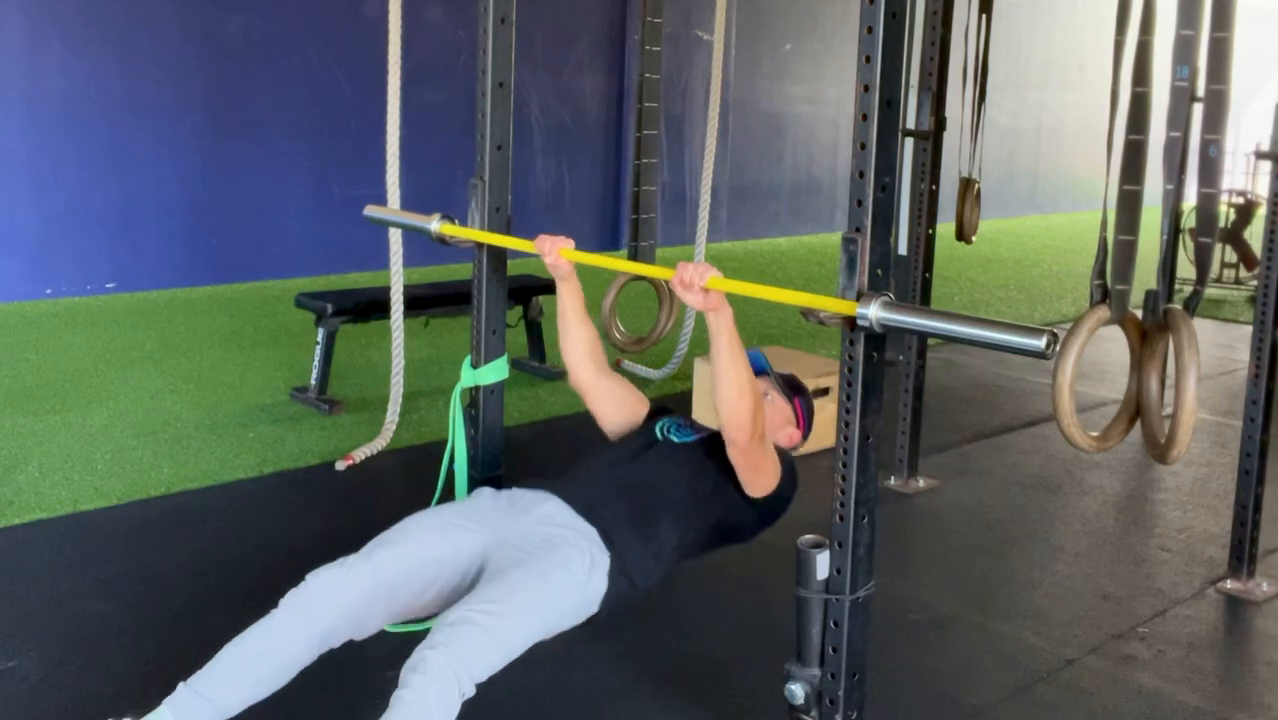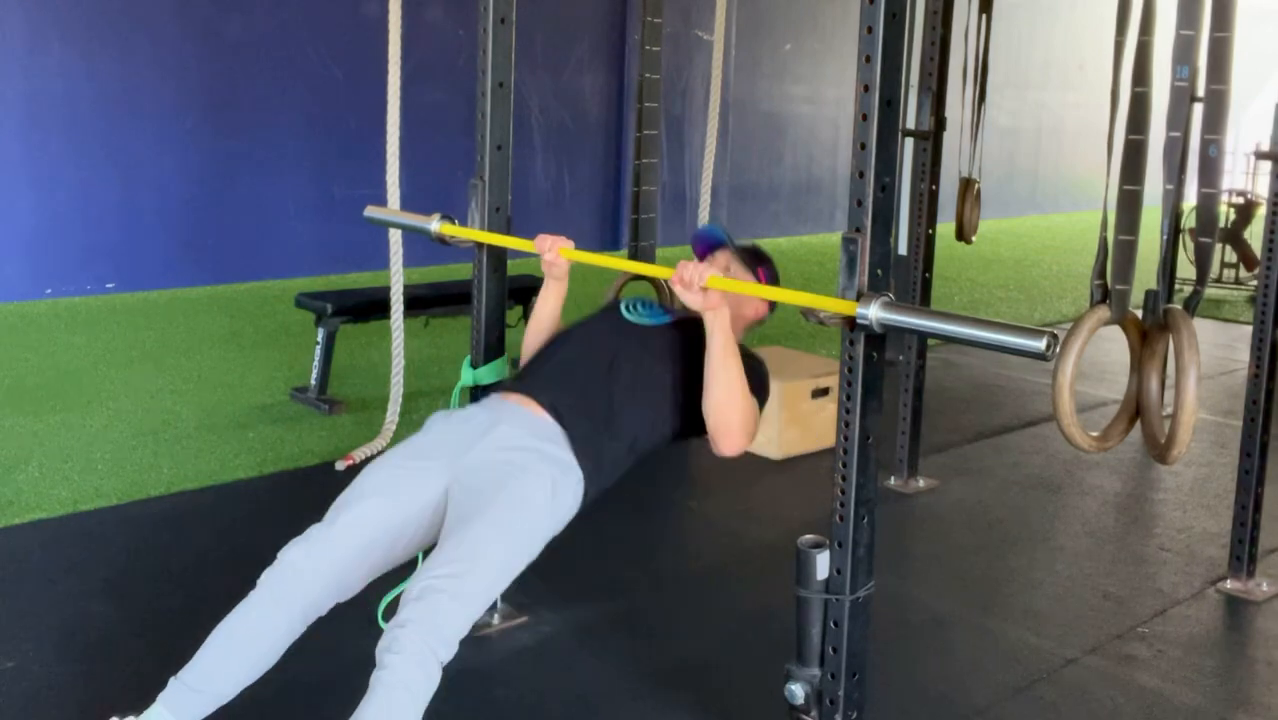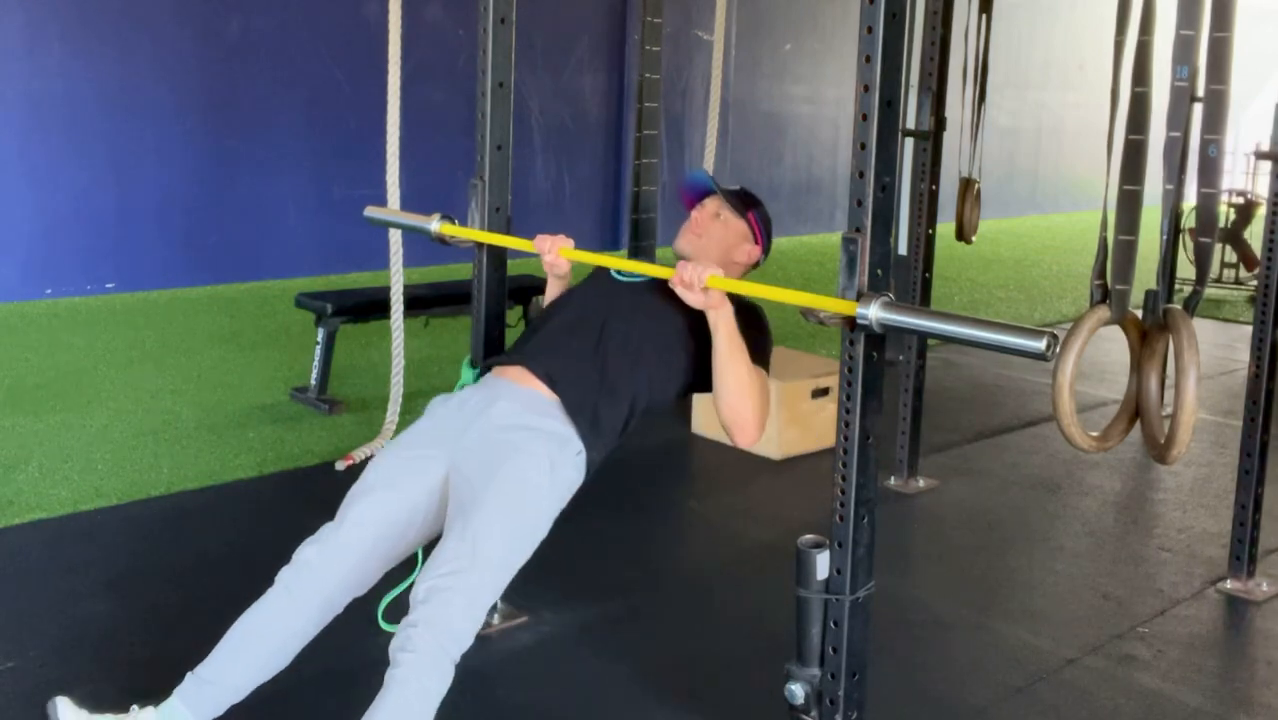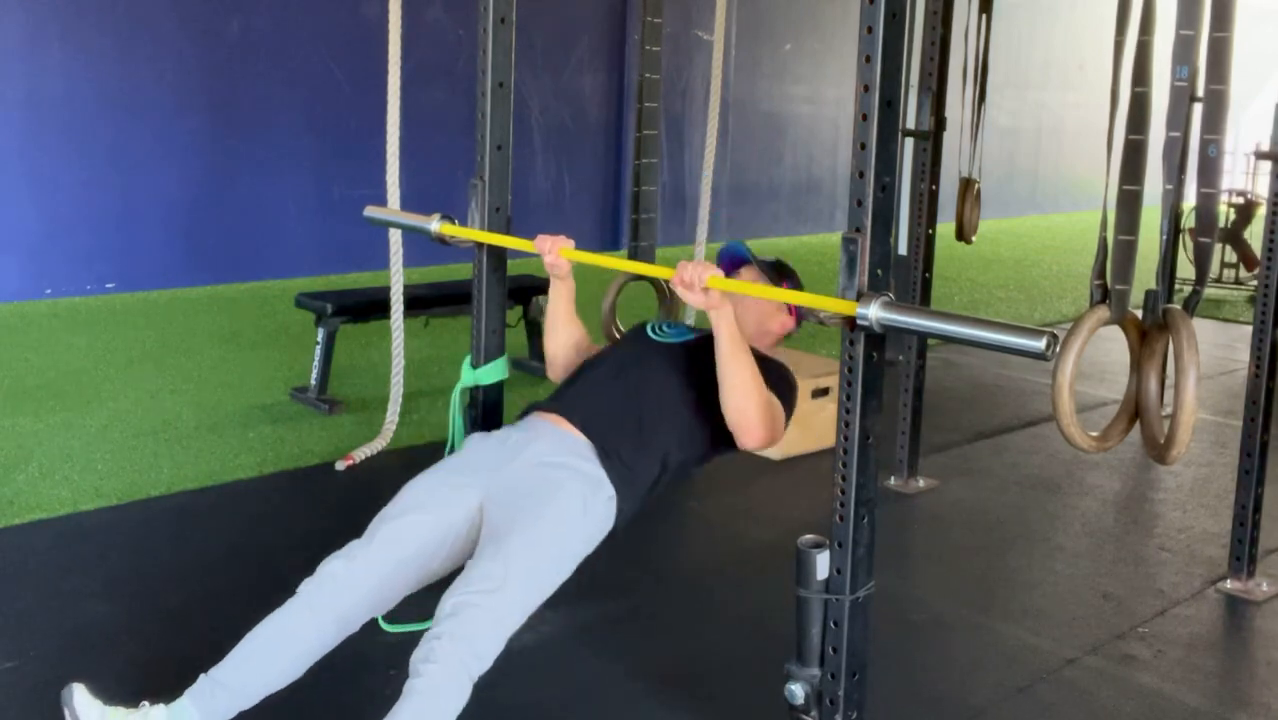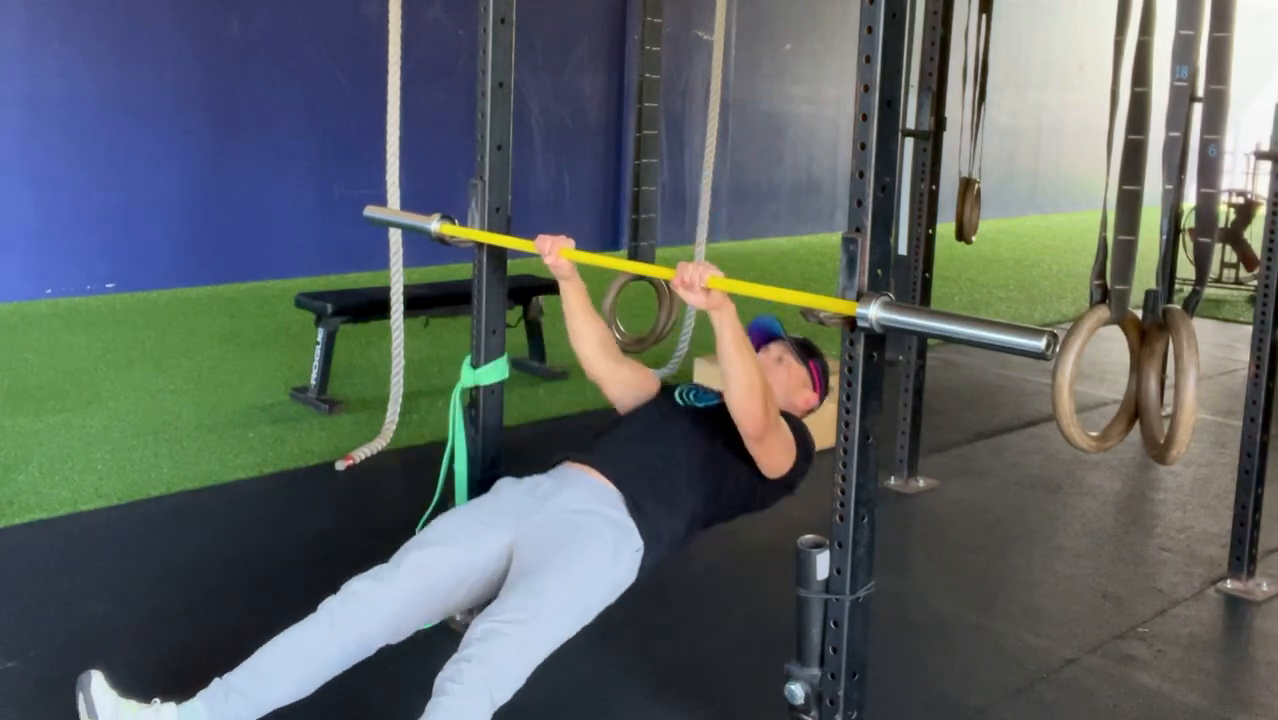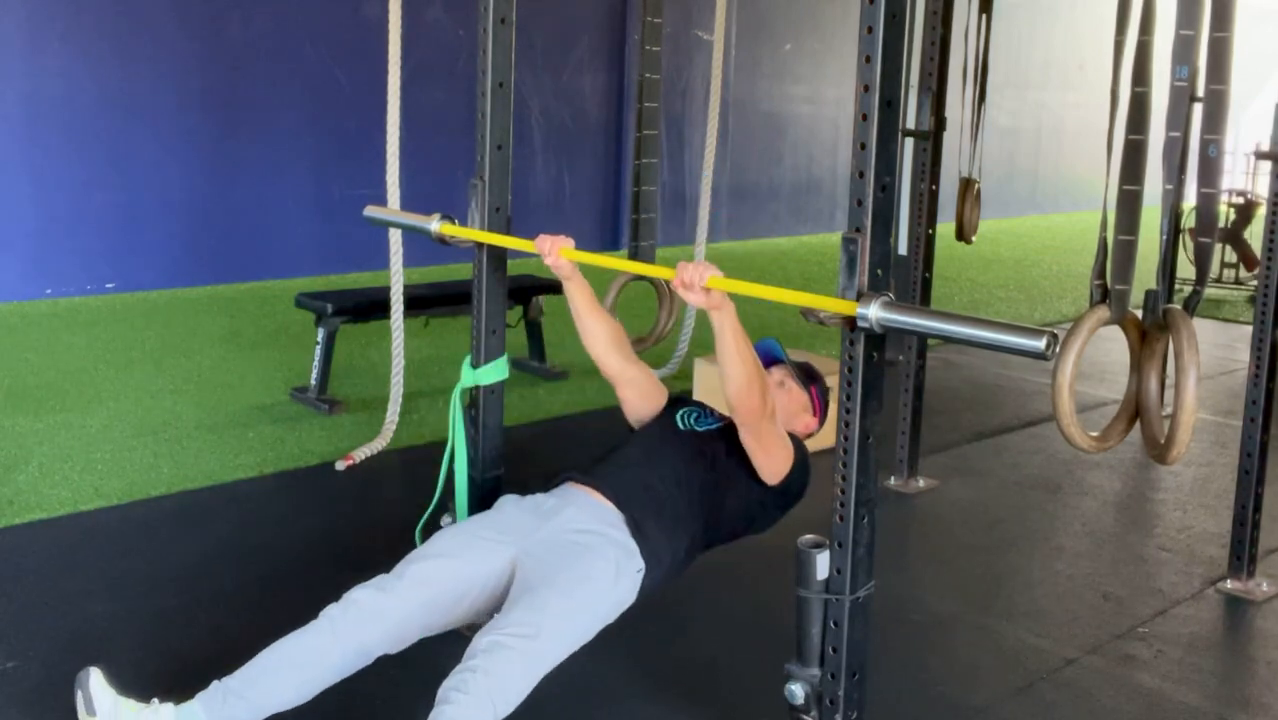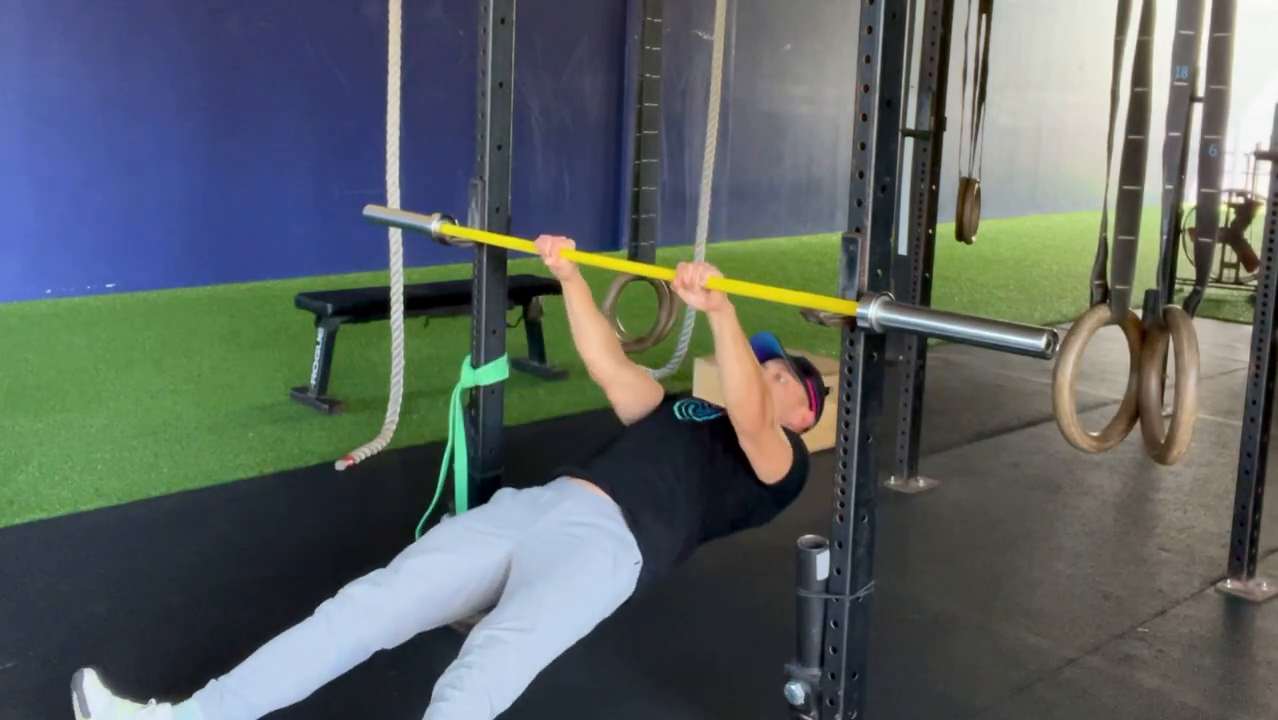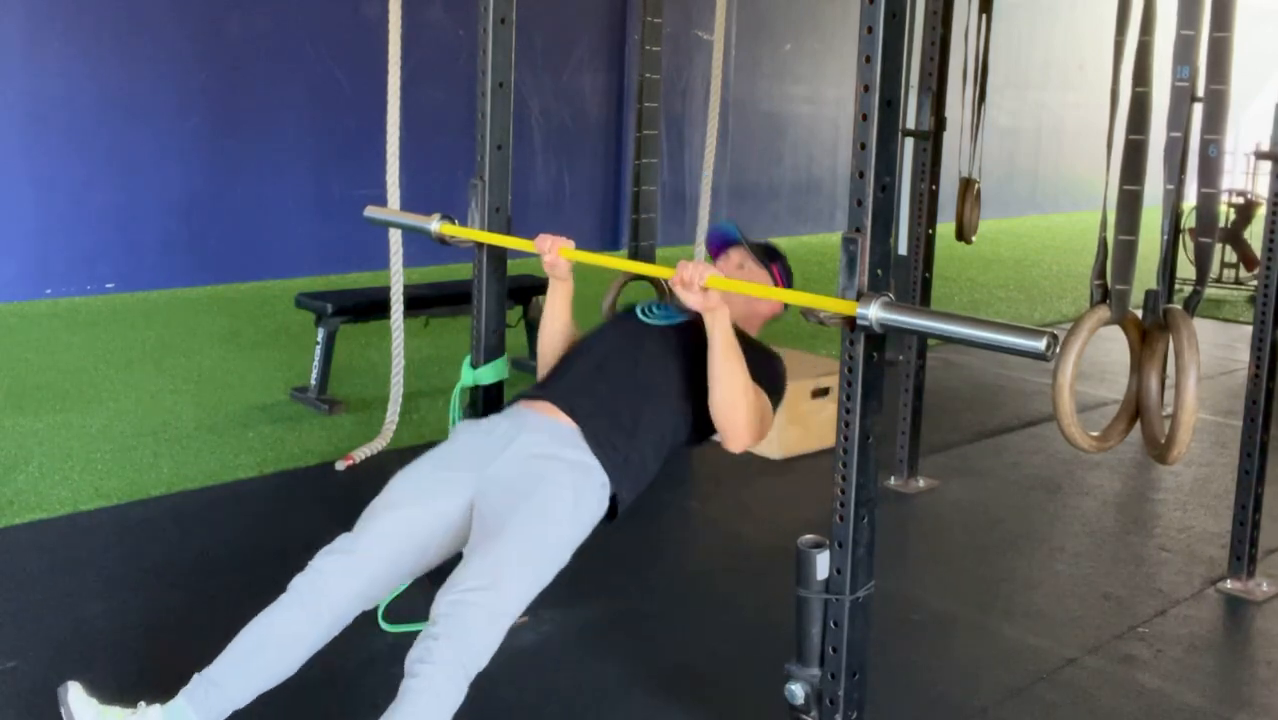
dt=0.3s
person 1, frame 1
left shoulder: (764, 483)
right shoulder: (668, 426)
left elbow: (742, 432)
right elbow: (590, 375)
left wrist: (719, 314)
right wrist: (567, 279)
left hip: (577, 548)
right hip: (506, 507)
left knee: (446, 657)
right knee: (328, 595)
person 1, frame 2
left shoulder: (736, 366)
right shoulder: (636, 311)
left elbow: (728, 439)
left wrist: (716, 314)
right wrist: (556, 278)
left hip: (544, 463)
right hip: (468, 427)
left knee: (421, 625)
right knee: (304, 568)
person 1, frame 3
left shoulder: (734, 319)
right shoulder: (628, 271)
left elbow: (745, 428)
left wrist: (715, 305)
right wrist: (557, 278)
left hip: (541, 441)
right hip: (466, 408)
left knee: (436, 622)
right knee: (323, 566)
person 1, frame 4
left shoulder: (766, 373)
right shoulder: (666, 334)
left elbow: (752, 431)
right elbow: (564, 370)
left wrist: (721, 311)
right wrist: (562, 280)
left hip: (577, 480)
right hip: (501, 449)
left knee: (459, 637)
right knee: (347, 581)
person 1, frame 5
left shoulder: (781, 452)
right shoulder: (680, 400)
left elbow: (754, 416)
right elbow: (602, 361)
left wrist: (721, 310)
right wrist: (565, 272)
left hip: (605, 531)
right hip: (531, 495)
right knee: (371, 600)
person 1, frame 6
left shoulder: (776, 470)
right shoulder: (685, 419)
left elbow: (751, 408)
right elbow: (617, 360)
left wrist: (720, 309)
right wrist: (568, 271)
left hip: (606, 550)
right hip: (532, 513)
right knee: (375, 609)
person 1, frame 7
left shoulder: (779, 460)
right shoulder: (686, 410)
left elbow: (752, 427)
right elbow: (608, 367)
left wrist: (721, 313)
right wrist: (569, 276)
left hip: (603, 540)
right hip: (529, 505)
right knee: (372, 603)
person 1, frame 8
left shoulder: (753, 358)
right shoulder: (653, 317)
left elbow: (738, 434)
left wrist: (716, 313)
right wrist: (561, 279)
left hip: (569, 472)
right hip: (493, 438)
left knee: (458, 629)
right knee: (341, 571)
